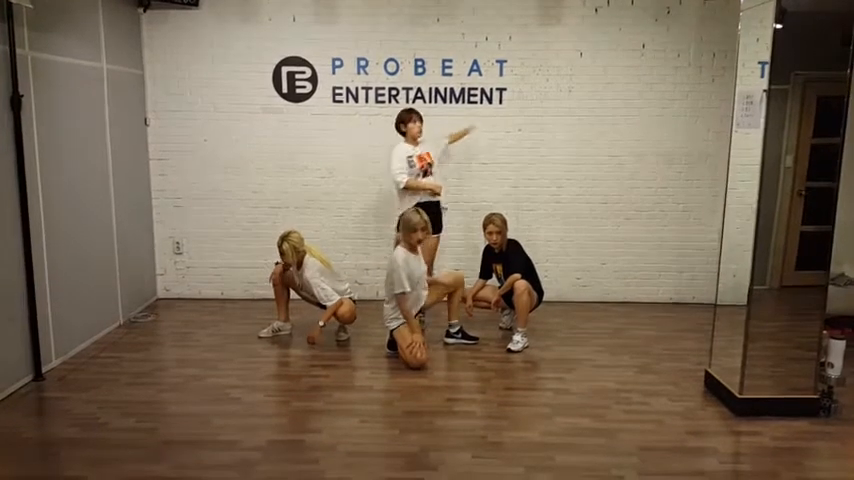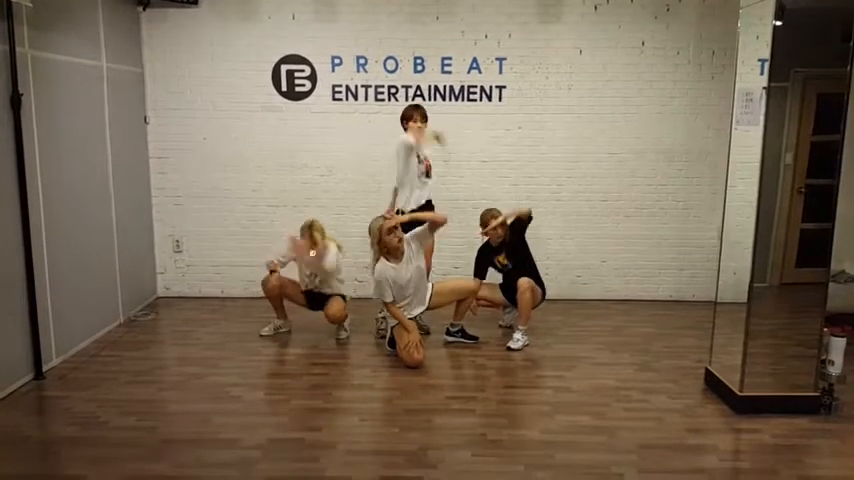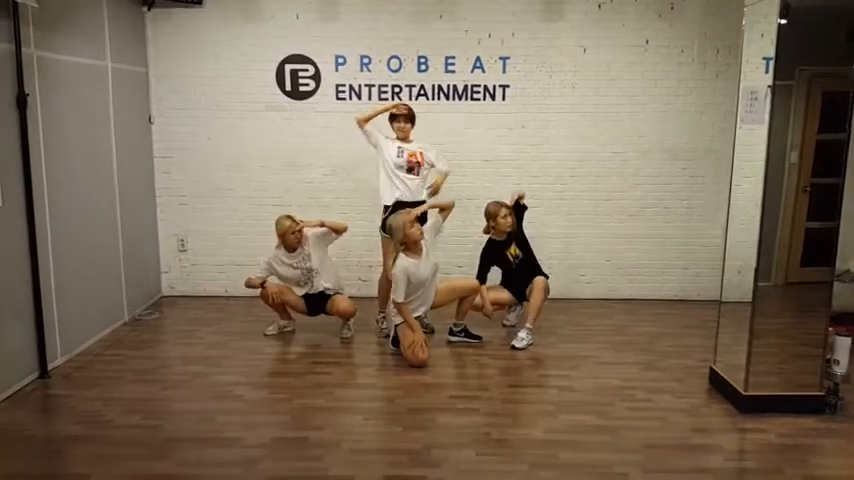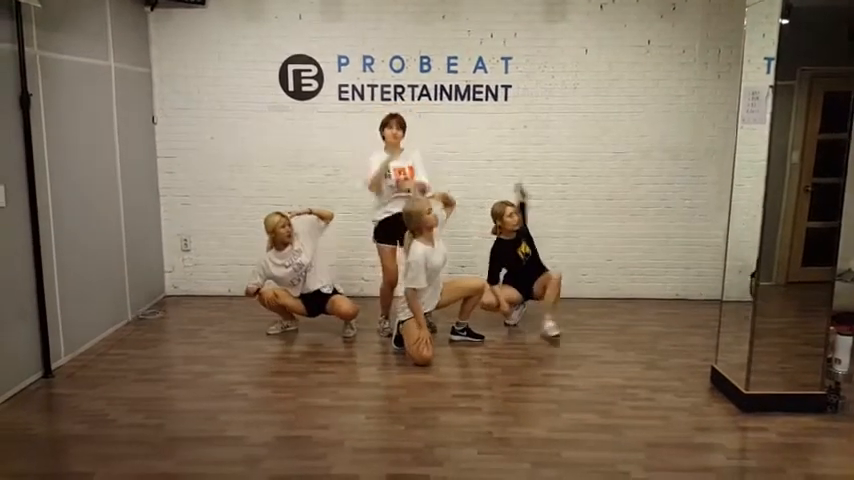
dt=0.4s
person 1, frame 1
left shoulder: (429, 146)
right shoulder: (399, 151)
left elbow: (447, 140)
right elbow: (401, 181)
left wrist: (464, 132)
right wrist: (430, 185)
left hip: (432, 207)
right hip: (412, 209)
left knee: (428, 264)
person 1, frame 2
left shoulder: (419, 147)
right shoulder: (404, 141)
right elbow: (414, 141)
left wrist: (393, 205)
right wrist: (433, 136)
left hip: (426, 208)
right hip: (408, 210)
left knee: (425, 268)
right ankle: (383, 315)
person 1, frame 3
left shoulder: (423, 148)
right shoulder: (384, 144)
left elbow: (442, 167)
right elbow: (360, 121)
left wrist: (439, 180)
right wrist: (387, 107)
left hip: (418, 208)
right hip: (394, 208)
right knee: (390, 270)
left ankle: (419, 314)
right ankle: (381, 316)
person 1, frame 4
left shoulder: (414, 158)
right shoulder: (376, 159)
left elbow: (423, 186)
right elbow: (373, 188)
left wrist: (411, 185)
right wrist: (384, 165)
right hip: (386, 221)
right knee: (390, 278)
right ankle: (384, 318)
person 2, frame 1
left shoulder: (416, 247)
right shoulder: (399, 258)
right elbow: (401, 300)
left wrist: (437, 281)
right wrist: (415, 332)
left hip: (418, 301)
right hip: (399, 315)
left knee: (457, 279)
right knee: (418, 360)
left ankle: (453, 331)
right ankle: (398, 339)
person 2, frame 2
left shoulder: (412, 240)
right shoulder: (382, 270)
left elbow: (442, 220)
right elbow: (390, 305)
left wrist: (408, 217)
right wrist: (411, 330)
left hip: (425, 295)
right hip: (403, 312)
left knee: (472, 286)
right knee: (414, 360)
left ankle: (454, 330)
right ankle: (396, 336)
person 2, frame 3
left shoulder: (427, 235)
right shoulder: (402, 266)
left elbow: (450, 205)
right elbow: (399, 304)
left wrist: (427, 205)
right wrist: (417, 331)
left hip: (429, 295)
right hip: (407, 311)
left knee: (473, 286)
right knee: (419, 359)
left ankle: (457, 330)
right ankle: (400, 335)
person 2, frame 4
left shoulder: (435, 228)
right shoulder: (417, 253)
left elbow: (451, 205)
right elbow: (412, 293)
left wrist: (443, 196)
right wrist: (422, 327)
left hip: (435, 294)
right hip: (413, 308)
left knee: (479, 285)
right knee: (423, 357)
left ankle: (459, 329)
right ankle: (404, 332)
person 3, frame 1
left shoulder: (513, 247)
right shoulder: (488, 250)
left elbow: (516, 276)
right elbow: (483, 278)
left wrist: (498, 294)
right wrist: (470, 296)
left hip: (530, 294)
right hip: (507, 293)
left knee: (520, 285)
right knee: (466, 294)
left ankle: (521, 336)
right ankle: (508, 311)
person 3, frame 2
left shoulder: (513, 234)
right shoulder: (484, 250)
left elbow: (527, 212)
right elbow: (479, 277)
left wrist: (503, 218)
left hip: (532, 290)
right hip: (508, 290)
left knee: (523, 282)
left ankle: (522, 334)
right ankle: (509, 308)
person 3, frame 3
left shoulder: (515, 226)
right shoulder: (489, 249)
left elbow: (520, 196)
right elbow: (481, 279)
left wrist: (516, 198)
right wrist: (486, 302)
left hip: (532, 284)
right hip: (511, 288)
left knee: (540, 282)
right knee: (475, 302)
left ankle: (527, 332)
right ankle: (514, 306)
person 3, frame 4
left shoulder: (520, 226)
right shoulder: (498, 248)
left elbow: (522, 203)
right elbow: (492, 280)
left wrist: (520, 193)
right wrist: (502, 301)
left hip: (537, 279)
right hip: (515, 286)
left knee: (555, 277)
right knee: (485, 302)
left ankle: (548, 321)
right ankle: (517, 305)
person 4, frame 1
left shoulder: (310, 272)
right shoulder: (299, 256)
left elbow: (335, 302)
right elbow: (287, 263)
left wrist: (319, 327)
right wrist: (280, 265)
left hip: (340, 298)
right hip: (318, 294)
left knee: (345, 315)
right knee: (280, 276)
left ankle: (343, 326)
right ankle: (283, 323)
person 4, frame 2
left shoulder: (331, 248)
right shoulder: (297, 247)
left elbow: (329, 269)
right elbow: (273, 262)
left wrist: (310, 253)
right wrist: (274, 272)
left hip: (331, 294)
right hip: (308, 293)
left knee: (334, 315)
right knee: (269, 283)
left ankle: (342, 322)
right ankle: (282, 321)
person 4, frame 3
left shoulder: (313, 238)
right shoulder: (275, 259)
left elbow: (343, 228)
right elbow: (249, 282)
left wrist: (319, 223)
right wrist: (265, 284)
left hip: (328, 295)
right hip: (304, 300)
left knee: (347, 309)
right knee: (267, 293)
left ankle: (347, 321)
right ankle: (285, 321)
person 4, frame 4
left shoulder: (304, 236)
right shoulder: (267, 261)
left elbow: (329, 215)
right elbow: (249, 289)
left wrist: (305, 211)
right wrist: (260, 291)
left hip: (325, 293)
right hip: (301, 301)
left knee: (349, 311)
right knee: (265, 296)
left ankle: (348, 321)
right ankle: (289, 320)
